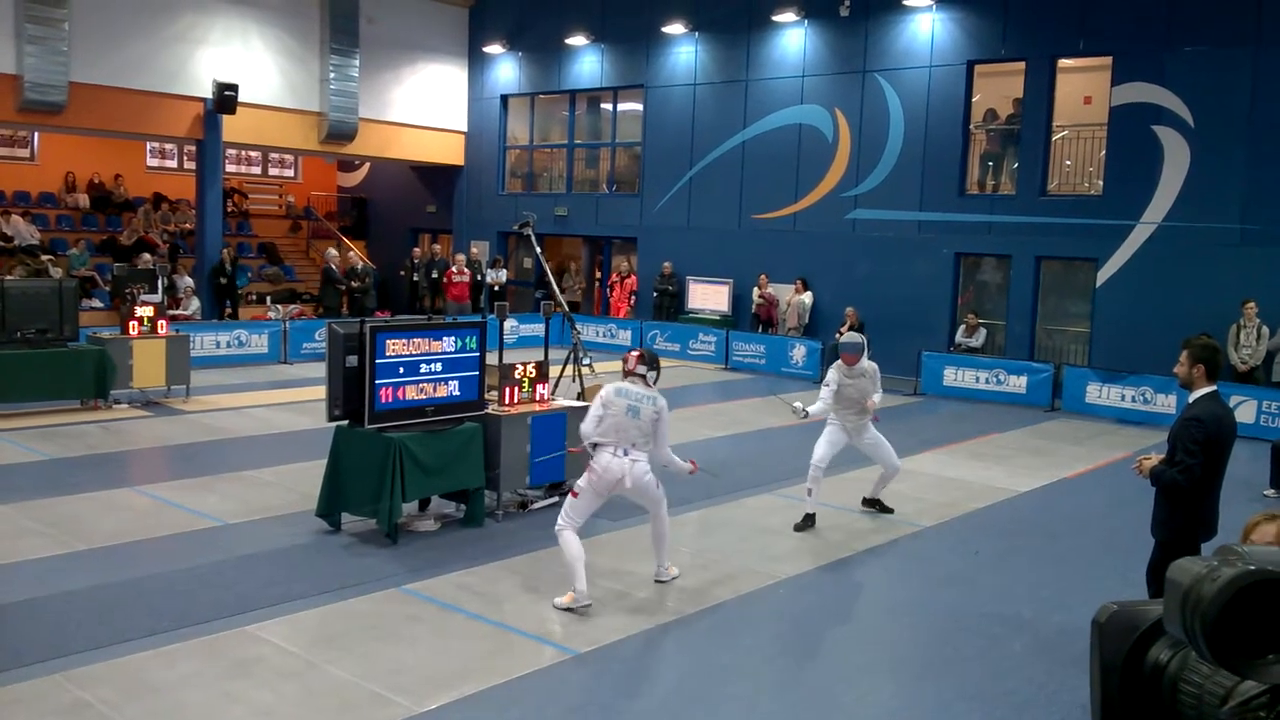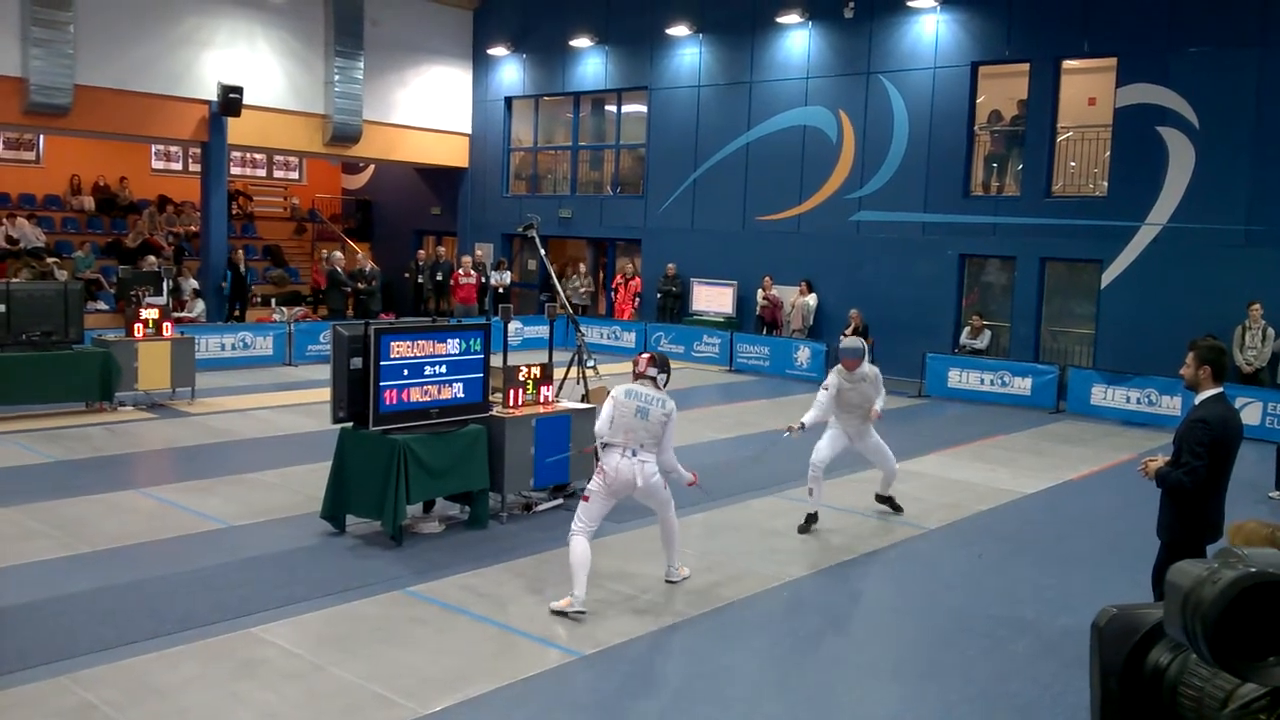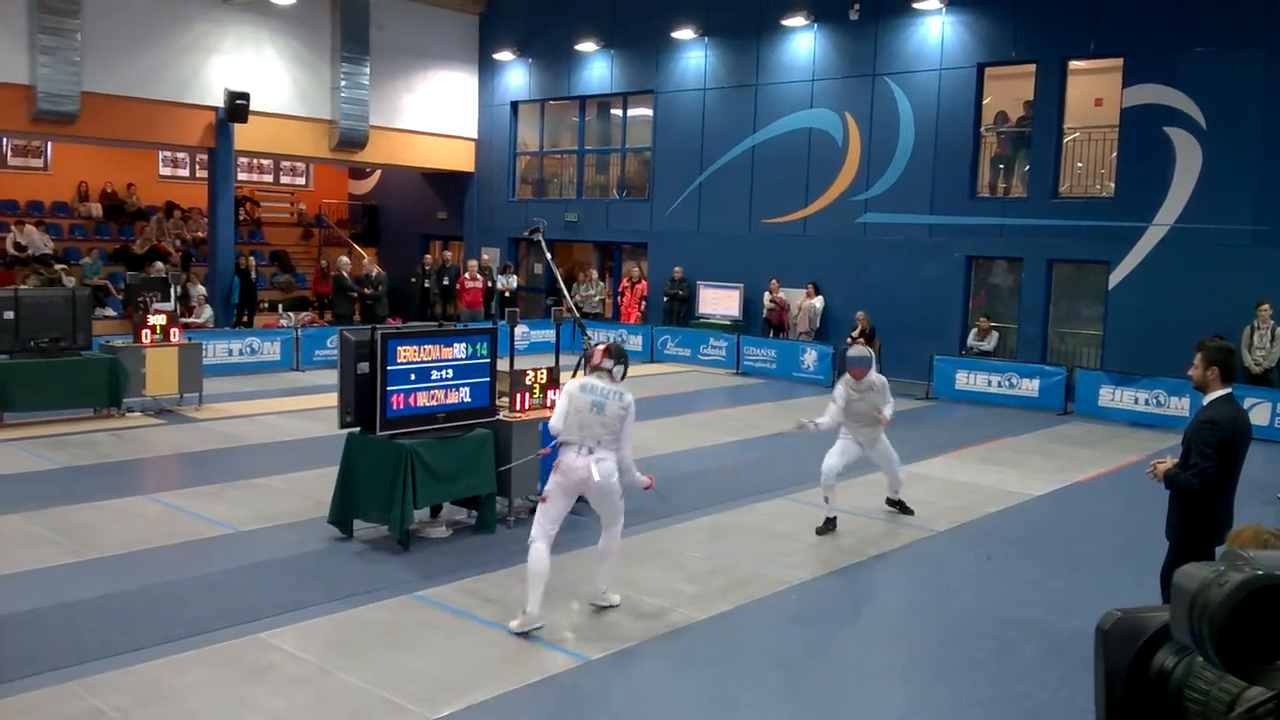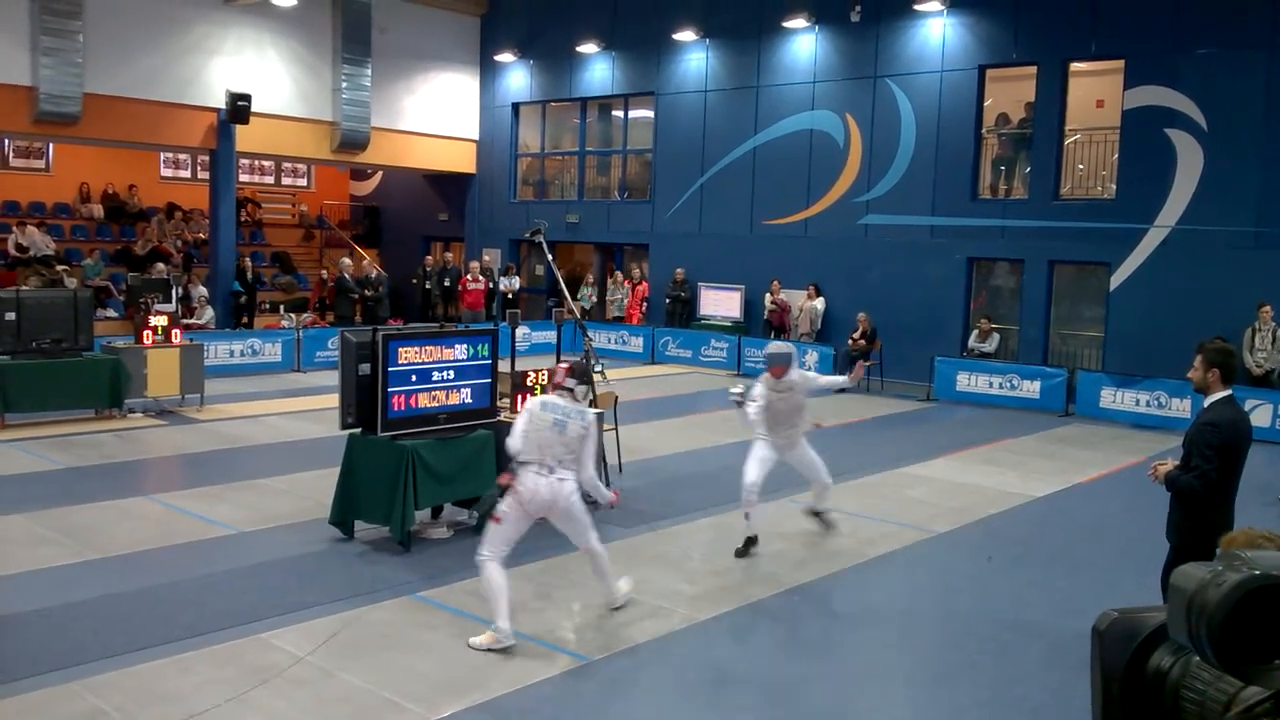
dt=0.7s
person 1, frame 1
left shoulder: (610, 391)
right shoulder: (659, 402)
left elbow: (587, 431)
right elbow: (661, 452)
right wrist: (684, 466)
left hip: (604, 466)
right hip: (637, 470)
left knee: (566, 527)
right knee: (659, 508)
left ankle: (579, 592)
right ankle: (663, 569)
person 1, frame 2
left shoulder: (619, 392)
right shoulder: (667, 405)
left elbow: (600, 432)
right elbow: (666, 456)
right wrist: (684, 475)
left hip: (613, 469)
right hip: (646, 472)
left knee: (580, 533)
right knee: (667, 510)
left ankle: (577, 597)
right ankle: (673, 568)
person 1, frame 3
left shoulder: (574, 386)
right shoulder: (625, 399)
left elbow: (555, 428)
right elbow: (622, 453)
right wrist: (638, 480)
left hip: (570, 466)
right hip: (604, 470)
left knee: (541, 538)
right knee: (613, 527)
left ankle: (531, 614)
right ankle: (601, 594)
person 1, frame 4
left shoulder: (536, 403)
right shoulder: (588, 417)
left elbow: (515, 448)
right elbow: (587, 473)
left wrist: (511, 473)
right wrist: (606, 496)
left hip: (528, 489)
right hip: (564, 491)
left knee: (489, 557)
right knee: (588, 540)
left ankle: (502, 631)
right ankle: (615, 593)
person 2, frame 1
left shoulder: (1196, 417)
right shoulder: (1221, 409)
left elbow: (1183, 479)
left wrist: (1154, 471)
right wrist: (1165, 460)
left hip: (1181, 520)
right hip: (1197, 515)
left knee: (1162, 585)
person 2, frame 2
left shoulder: (1201, 419)
right shoulder: (1227, 411)
left elbow: (1189, 481)
left wrist: (1159, 473)
right wrist: (1171, 462)
left hip: (1187, 522)
right hip: (1202, 518)
left knee: (1167, 585)
person 2, frame 3
left shoulder: (1211, 419)
right shoulder: (1236, 412)
left elbow: (1197, 482)
left wrist: (1168, 474)
right wrist: (1179, 464)
left hip: (1195, 523)
right hip: (1211, 518)
left knee: (1175, 587)
person 2, frame 4
left shoulder: (1211, 422)
right shoulder: (1236, 414)
left elbow: (1199, 486)
left wrist: (1169, 477)
right wrist: (1180, 467)
left hip: (1196, 526)
right hip: (1213, 522)
person 3, frame 1
left shoulder: (872, 369)
right shoulder: (835, 372)
right elbow: (824, 403)
left wrist: (874, 402)
right wrist: (805, 411)
left hip: (864, 428)
right hip: (838, 426)
left knee: (893, 467)
right knee: (817, 463)
left ankle: (872, 499)
right ankle: (810, 515)
person 3, frame 2
left shoulder: (873, 373)
right shoulder: (835, 377)
left elbow: (880, 394)
right elbow: (819, 408)
left wrist: (877, 408)
right wrist: (801, 424)
left hip: (864, 430)
right hip: (839, 429)
left knee: (891, 469)
right knee: (817, 462)
left ankle: (883, 495)
right ankle: (812, 514)
person 3, frame 3
left shoulder: (880, 382)
right shoulder: (843, 387)
left elbow: (889, 403)
right elbow: (830, 418)
left wrist: (886, 415)
right wrist: (814, 424)
left hip: (876, 438)
right hip: (850, 438)
left knee: (896, 477)
right knee: (828, 469)
left ankle: (893, 499)
right ankle: (830, 518)
person 3, frame 4
left shoulder: (803, 379)
right shoulder: (762, 386)
left elbow: (827, 382)
right elbow: (753, 421)
left wrist: (849, 379)
right wrist: (742, 406)
left hip: (795, 442)
right hip: (767, 441)
left knee: (824, 482)
right knee: (750, 484)
left ankle: (815, 508)
right ankle: (751, 536)
